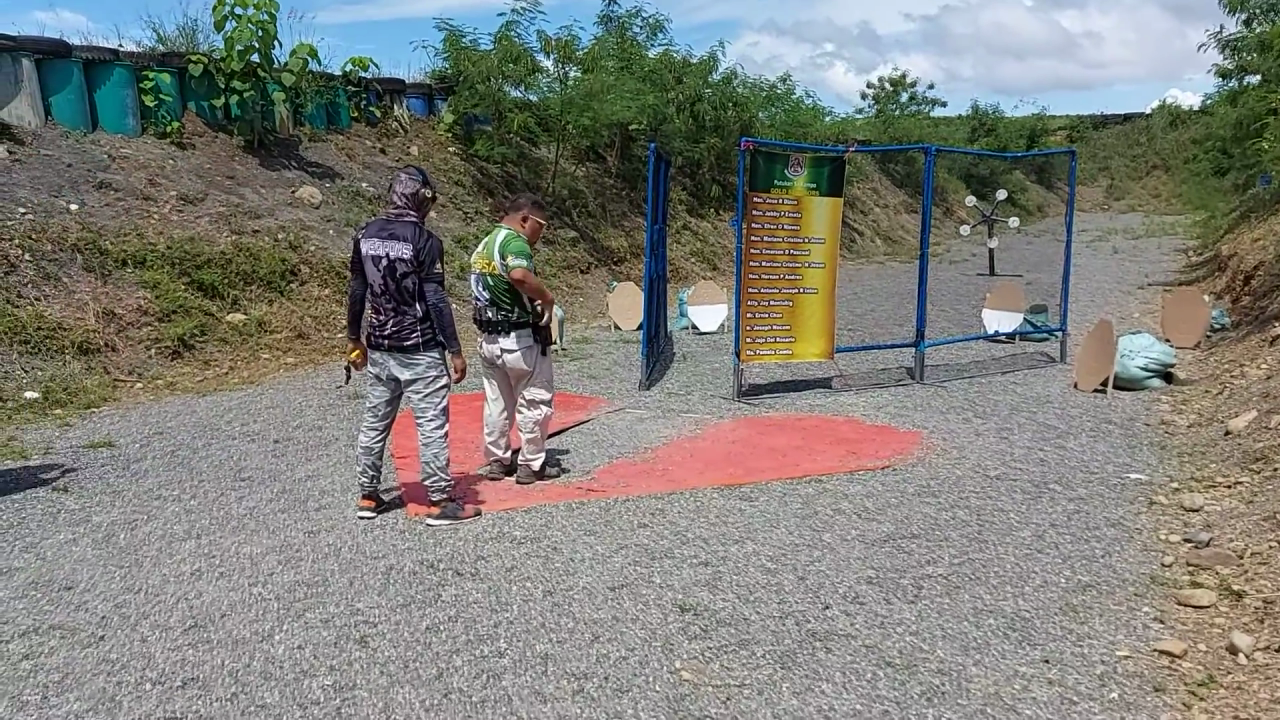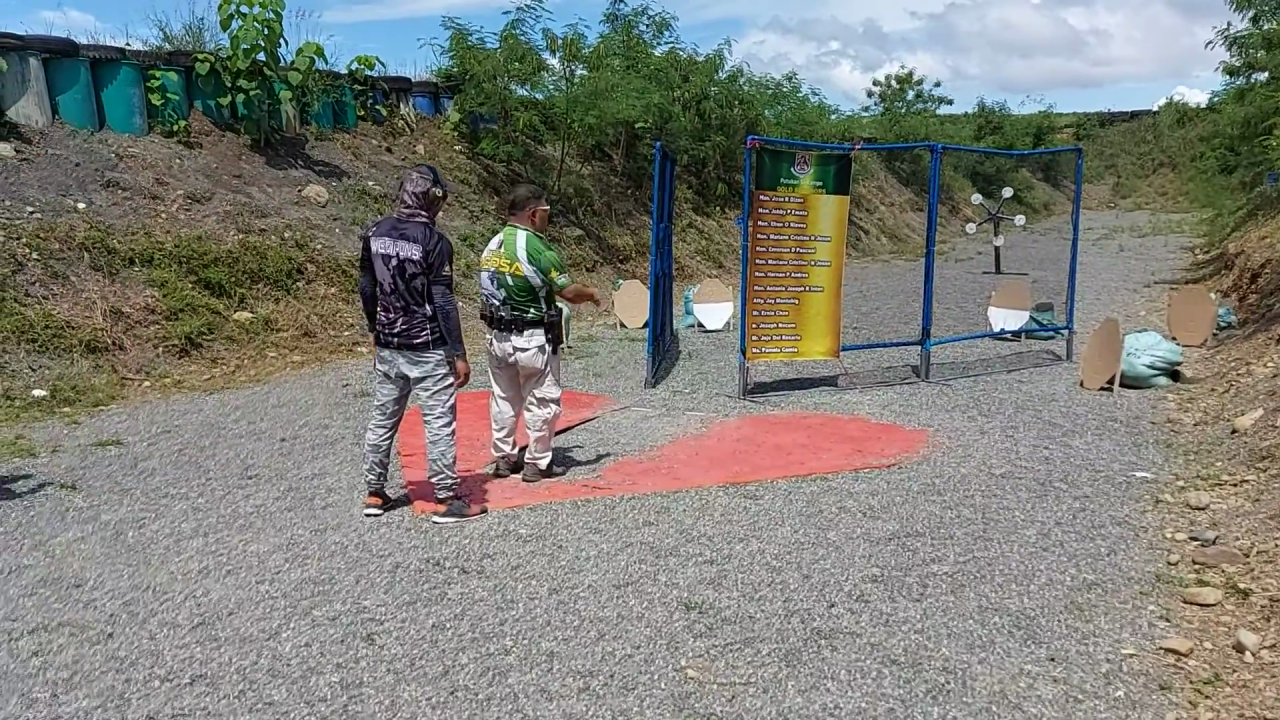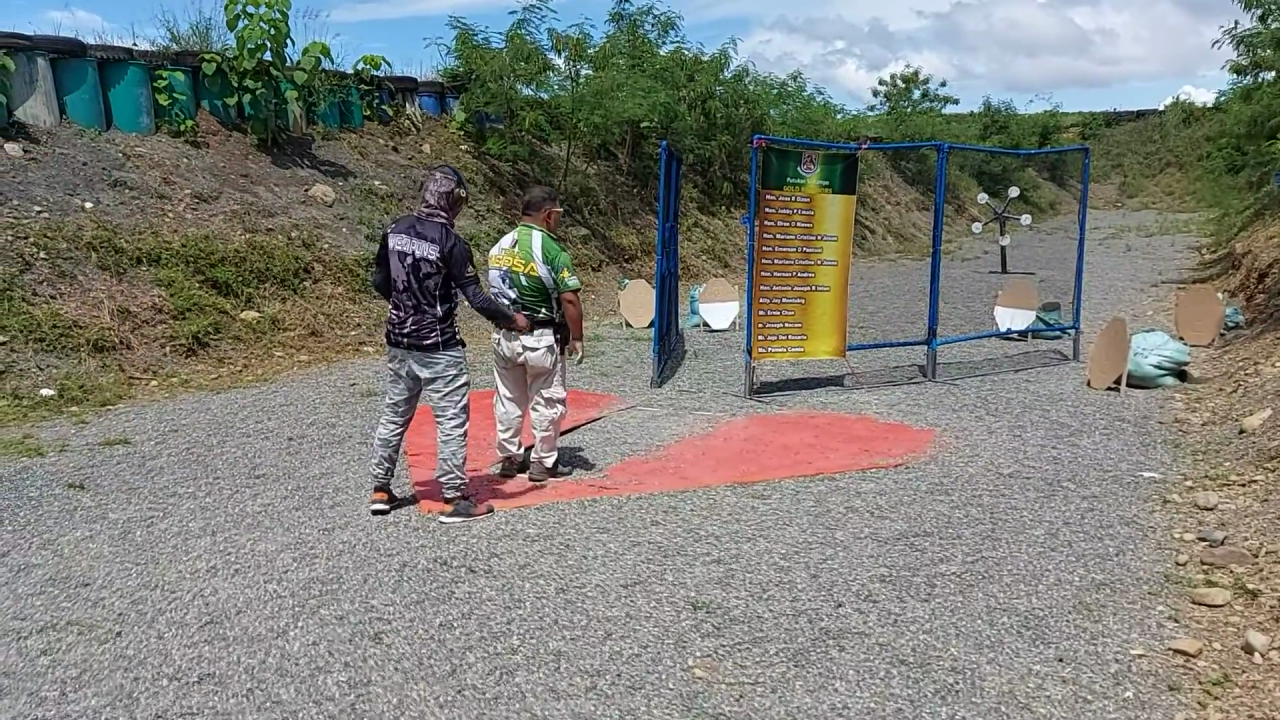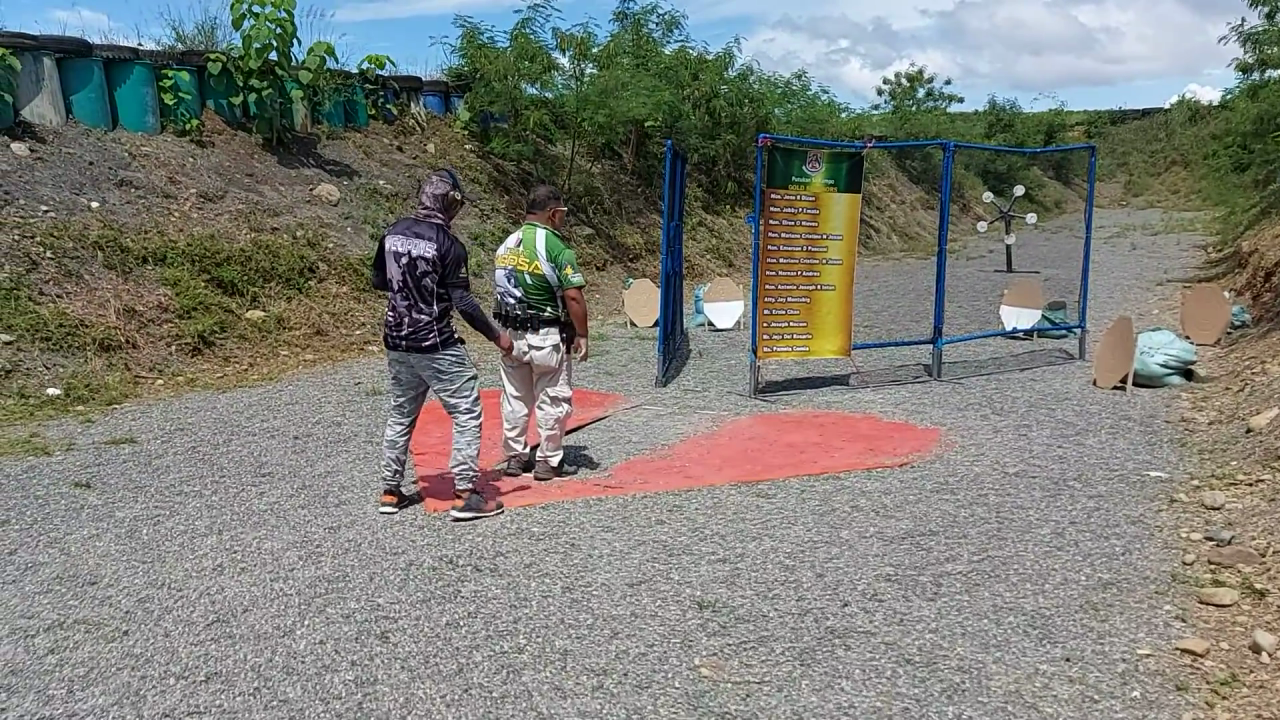
dt=0.5s
person 1, frame 1
left shoulder: (365, 235)
right shoulder: (424, 241)
left elbow: (356, 292)
right elbow: (436, 301)
left wrist: (354, 338)
right wrist: (455, 351)
left hip: (379, 347)
right hip: (420, 350)
left knee: (374, 421)
right knee: (432, 424)
left ankle: (368, 497)
right ankle: (440, 502)
person 1, frame 2
left shoulder: (376, 232)
right shoulder: (434, 241)
left elbow: (367, 289)
right elbow: (443, 303)
right wrist: (459, 354)
left hip: (388, 346)
right hip: (427, 348)
left knee: (382, 419)
right knee: (439, 422)
left ankle: (374, 494)
right ankle: (447, 500)
person 1, frame 3
left shoulder: (395, 230)
right shoulder: (450, 243)
left elbow: (380, 282)
right elbow: (477, 299)
right wrist: (512, 320)
left hip: (400, 343)
right hip: (439, 347)
left knee: (394, 415)
right knee: (451, 421)
left ankle: (380, 490)
right ankle: (455, 500)
person 1, frame 4
left shoulder: (394, 232)
right shoulder: (448, 244)
left elbow: (378, 281)
right elbow: (464, 304)
right wrist: (496, 336)
left hip: (398, 343)
right hip: (437, 346)
left knee: (400, 416)
right knee: (467, 414)
left ankle: (391, 491)
right ankle: (466, 494)
person 2, frame 1
left shoulder: (484, 245)
right shoulder: (514, 242)
right elbow: (519, 275)
right wrist: (546, 297)
left hip: (489, 338)
right hip: (521, 338)
left knee: (496, 403)
right knee: (534, 402)
left ankle: (496, 461)
right ankle: (531, 465)
person 2, frame 2
left shoulder: (493, 245)
right shoulder: (537, 248)
right elbow: (570, 291)
right wrist: (592, 294)
left hip: (497, 336)
right hip: (532, 338)
left knee: (503, 399)
right knee: (542, 402)
left ankle: (503, 459)
right ankle: (538, 463)
person 2, frame 3
left shoulder: (500, 245)
right shoulder: (550, 249)
left elbow: (495, 289)
right elbow: (569, 299)
right wrist: (576, 337)
left hip: (504, 335)
right hip: (540, 338)
left knee: (508, 399)
right knee: (547, 402)
left ankle: (509, 459)
right ankle: (543, 463)
person 2, frame 4
left shoulder: (506, 244)
right shoulder: (555, 246)
left elbow: (503, 288)
right elbow: (573, 295)
right wrist: (582, 335)
left hip: (510, 334)
right hip: (546, 336)
left knee: (514, 398)
right knee: (553, 400)
left ankle: (515, 458)
right ankle: (548, 462)
